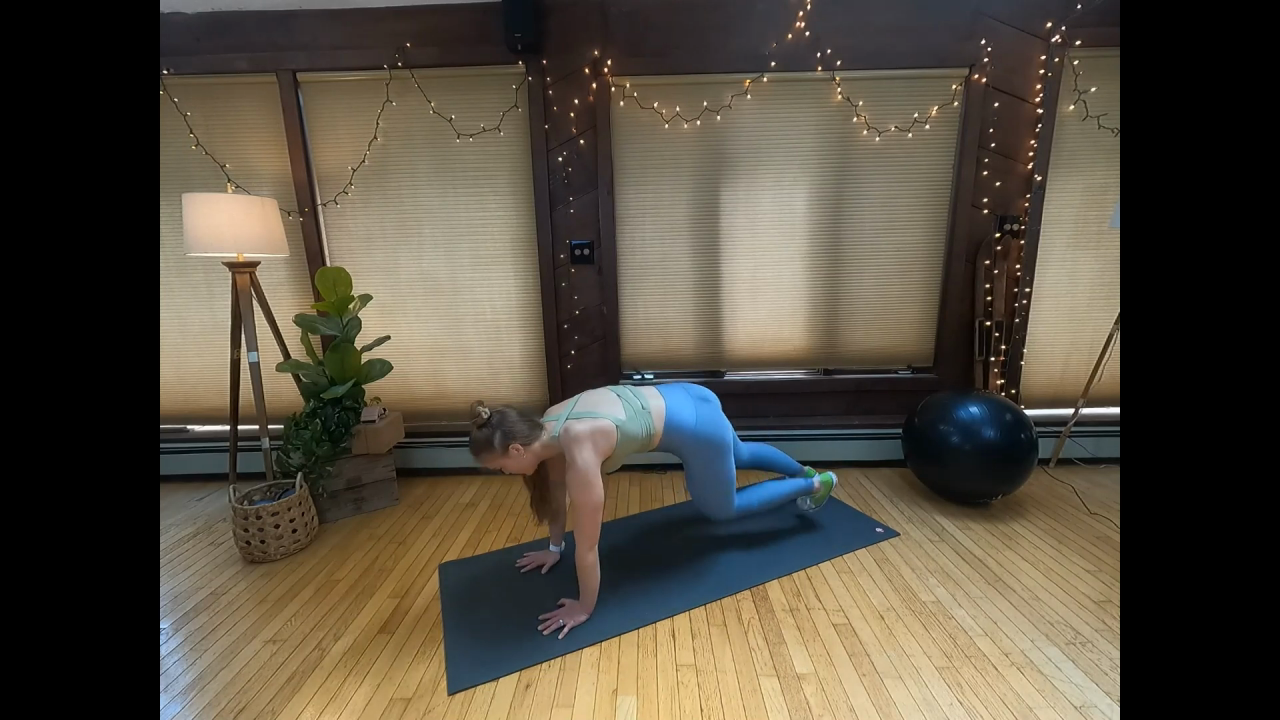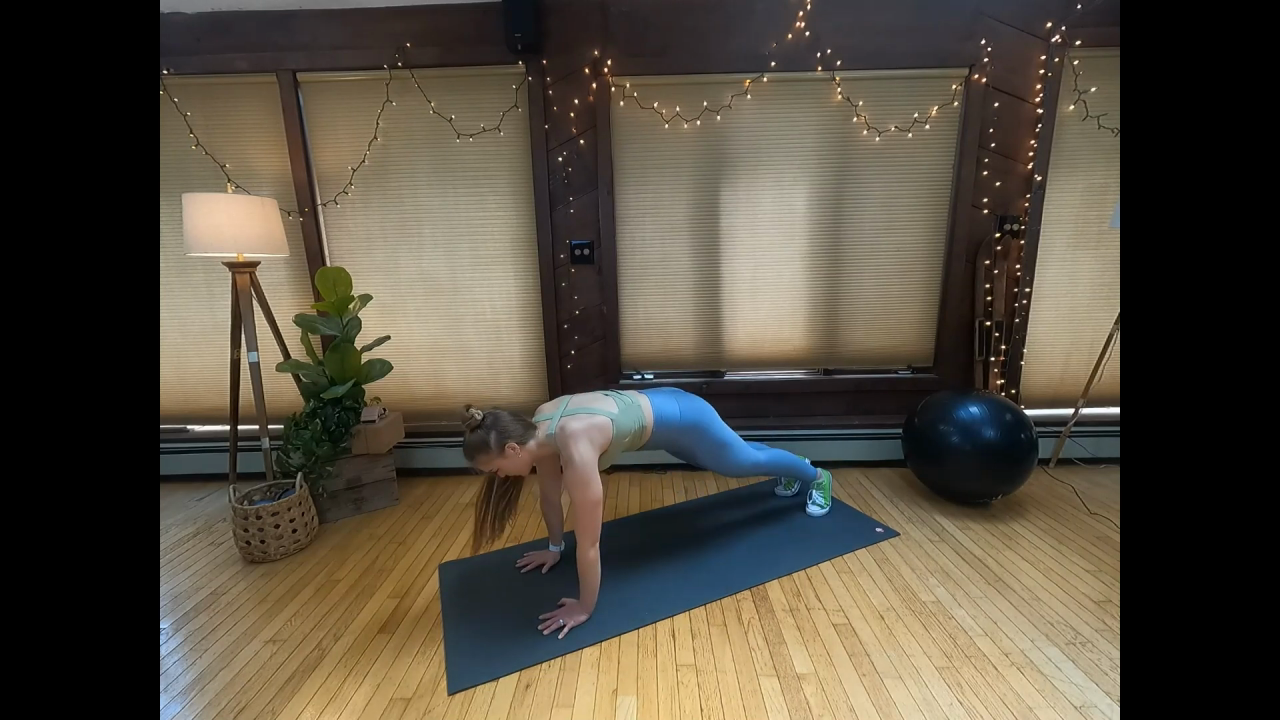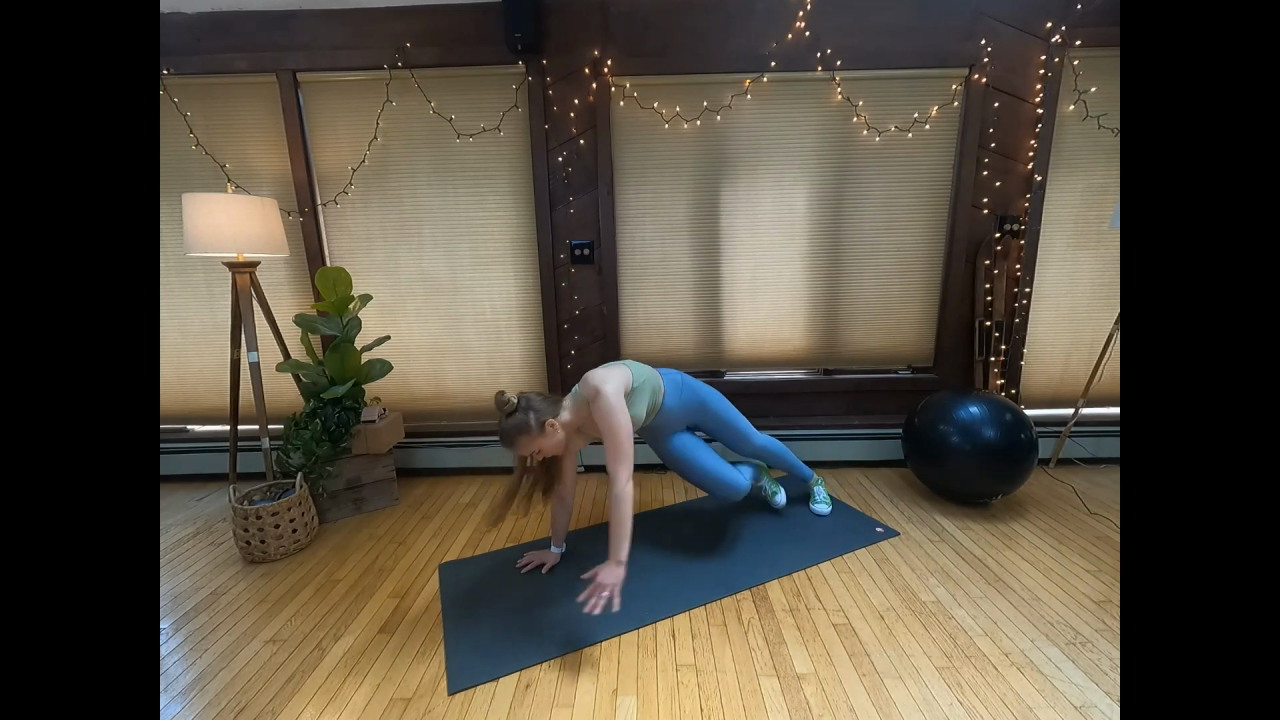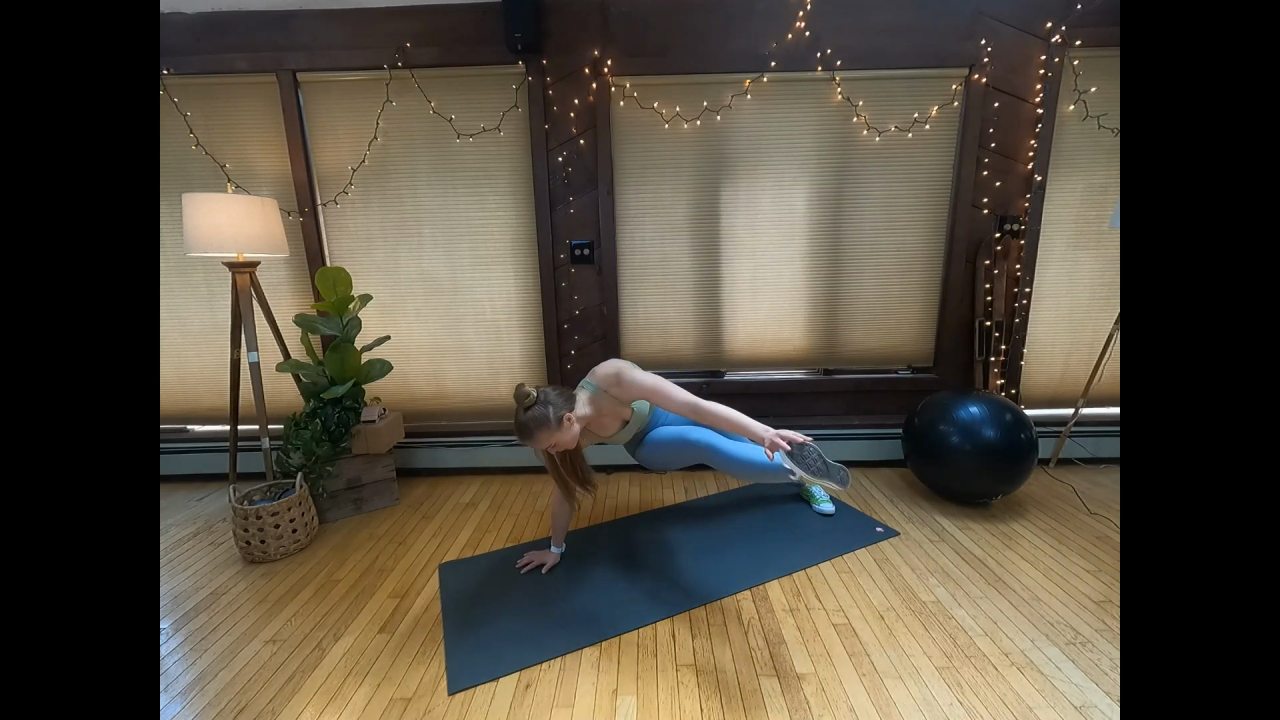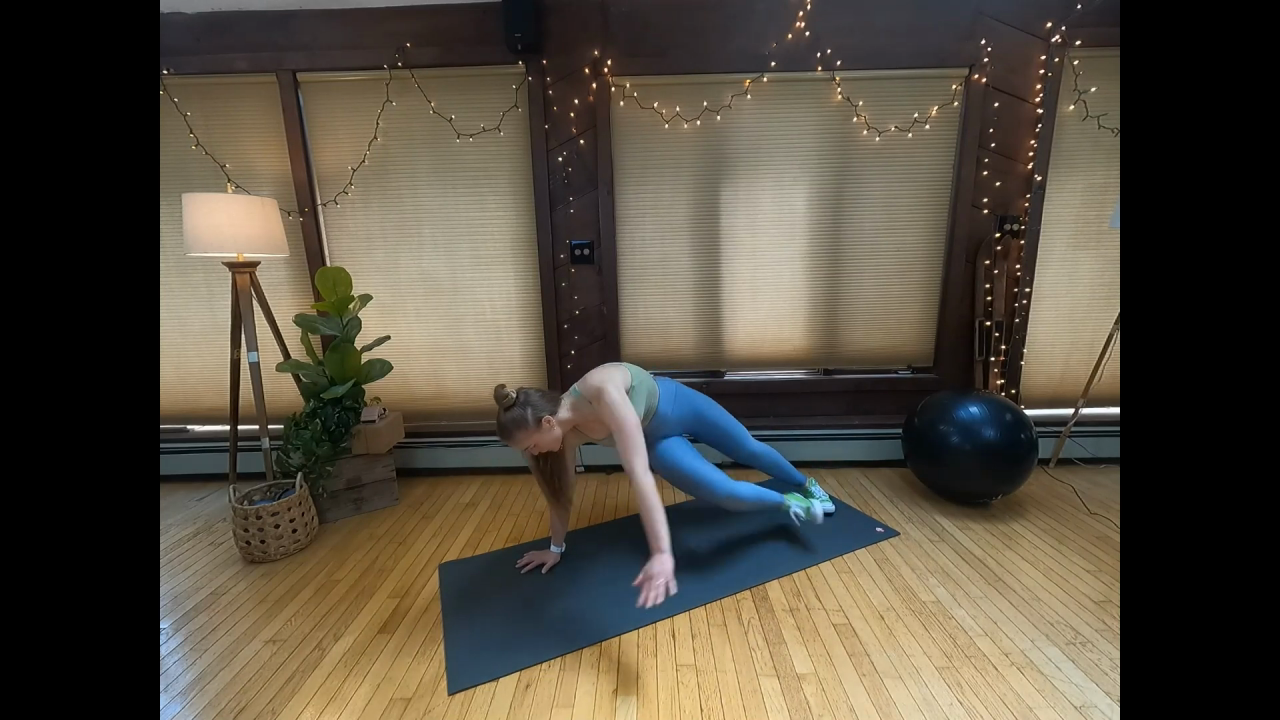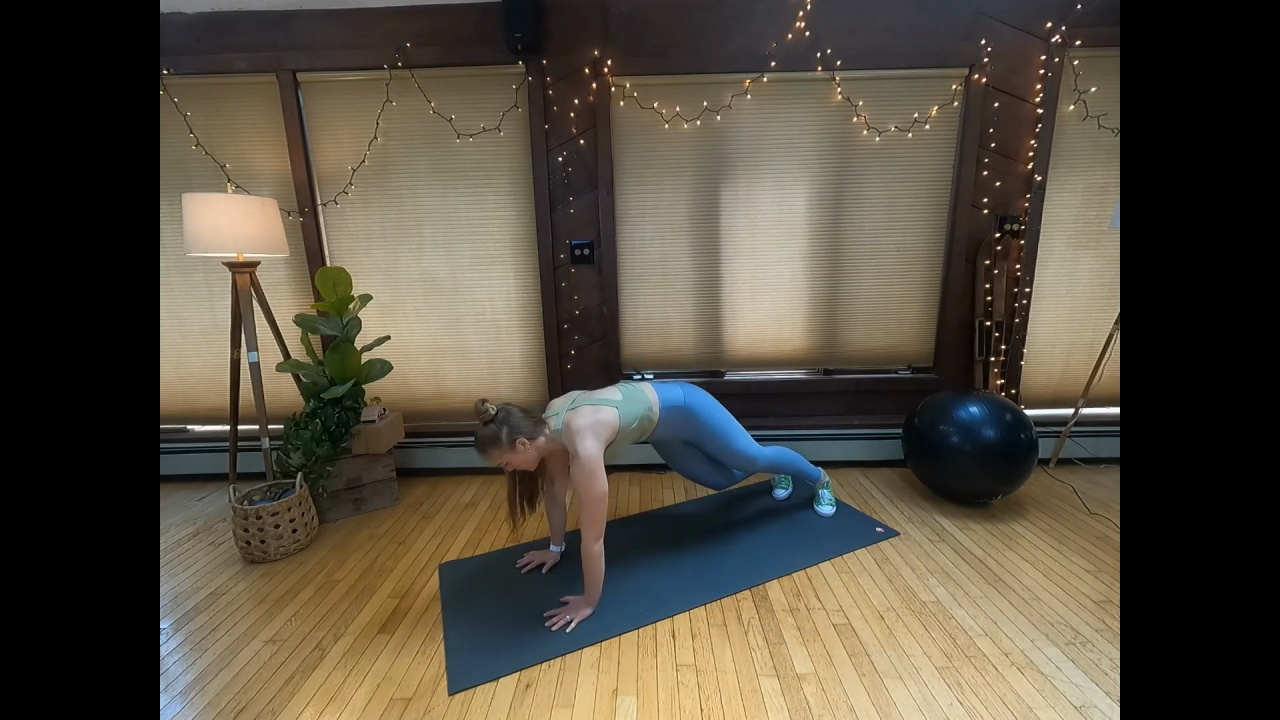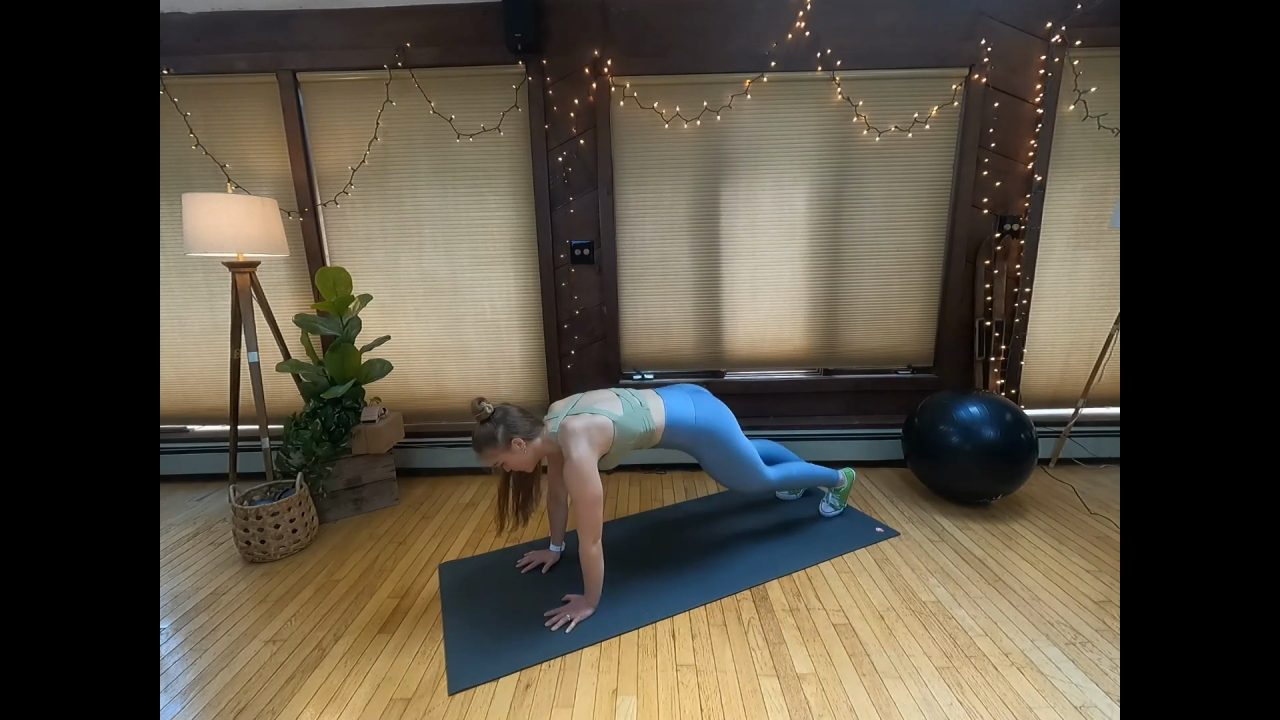
dt=0.3s
person 1, frame 1
left shoulder: (579, 455)
right shoulder: (550, 423)
left elbow: (587, 544)
right elbow: (554, 490)
left wrist: (584, 607)
right wrist: (554, 547)
left hip: (695, 426)
right hip: (684, 398)
left knee: (719, 508)
right knee: (736, 454)
left ankle: (813, 486)
right ankle: (803, 473)
person 1, frame 2
left shoulder: (576, 450)
right shoulder: (538, 427)
left elbow: (589, 542)
right elbow: (549, 494)
left wrist: (583, 608)
right wrist: (554, 547)
left hip: (682, 417)
right hip: (656, 412)
left knee: (748, 461)
right knee: (728, 460)
left ankle: (818, 478)
right ankle: (789, 469)
person 1, frame 3
left shoulder: (600, 392)
right shoulder: (566, 420)
left elbow: (621, 482)
right elbow: (564, 490)
left wrist: (617, 561)
right wrist: (556, 548)
left hip: (679, 394)
left knee: (753, 442)
right knee: (733, 487)
left ankle: (812, 479)
right ankle: (756, 476)
person 1, frame 4
left shoulder: (613, 377)
right shoulder: (569, 426)
left elbow: (694, 406)
right elbow: (564, 491)
left wrist: (762, 432)
right wrist: (555, 548)
left hip: (672, 411)
right hip: (649, 445)
right knee: (704, 445)
left ankle: (806, 474)
right ankle: (799, 475)
person 1, frame 5
left shoulder: (603, 392)
right shoulder: (563, 424)
left elbow: (640, 474)
right elbow: (560, 489)
left wrist: (661, 553)
right wrist: (556, 547)
left hip: (672, 402)
right hip: (655, 436)
left knee: (747, 447)
right knee: (723, 492)
left ankle: (805, 487)
right ankle: (787, 506)
person 1, frame 6
left shoulder: (582, 443)
right shoulder: (549, 422)
left elbow: (593, 536)
right elbow: (555, 488)
left wrist: (589, 601)
right wrist: (555, 547)
left hip: (683, 407)
right hip: (662, 422)
left knee: (754, 456)
right knee: (719, 478)
left ankle: (819, 479)
right ankle: (781, 475)
person 1, frame 7
left shoulder: (577, 449)
right shoulder: (552, 422)
left elbow: (590, 538)
right elbow: (558, 489)
left wrist: (590, 602)
right wrist: (555, 547)
left hip: (696, 420)
right hip: (677, 402)
left knee: (758, 477)
right knee: (745, 457)
left ankle: (839, 479)
right ankle: (798, 475)
